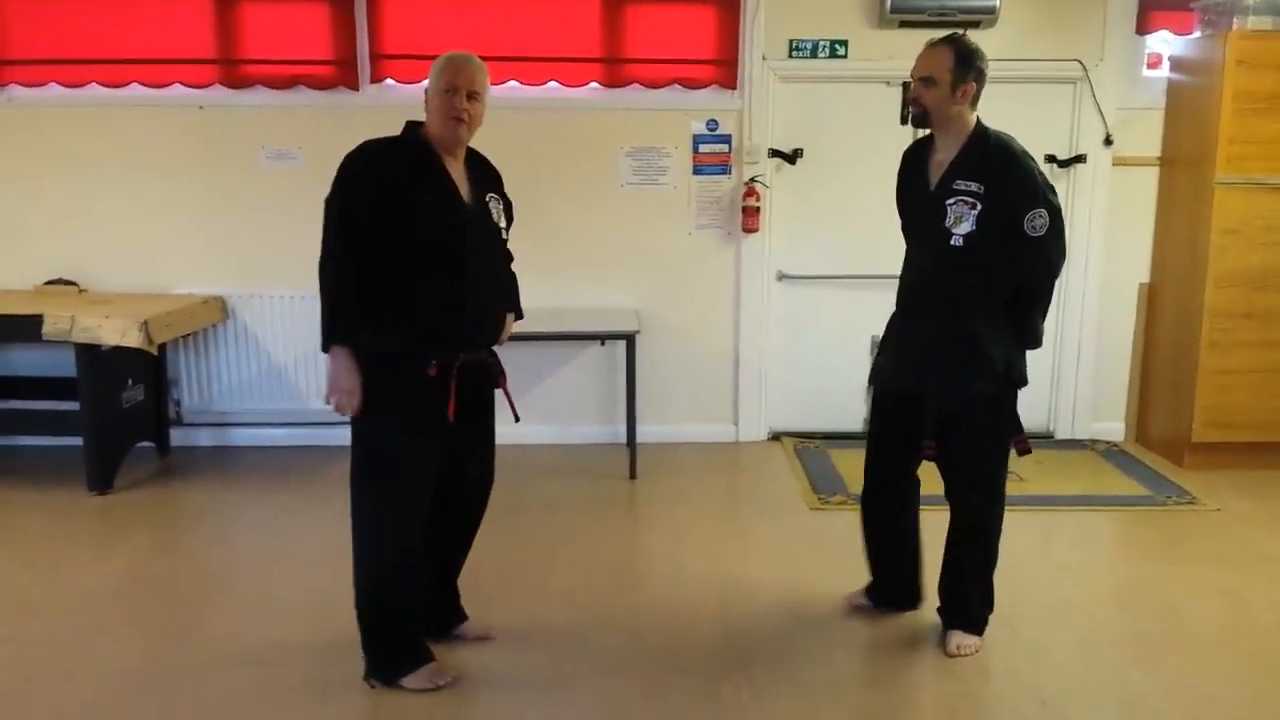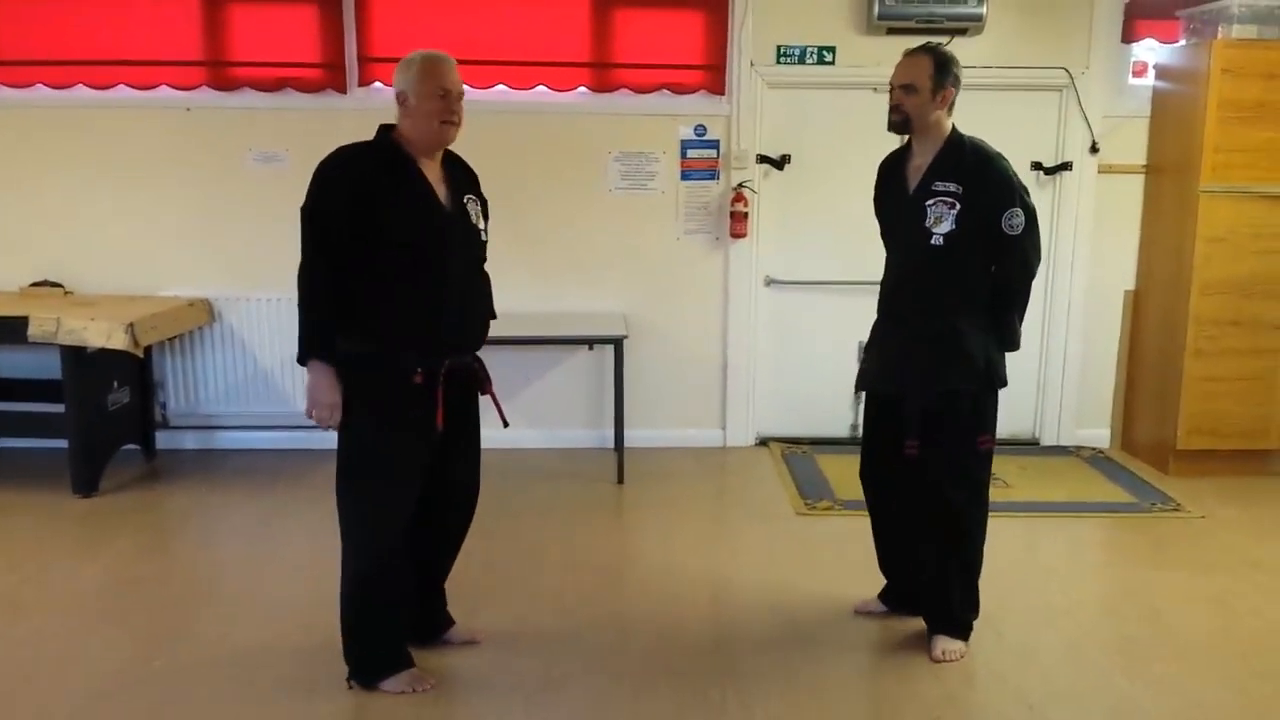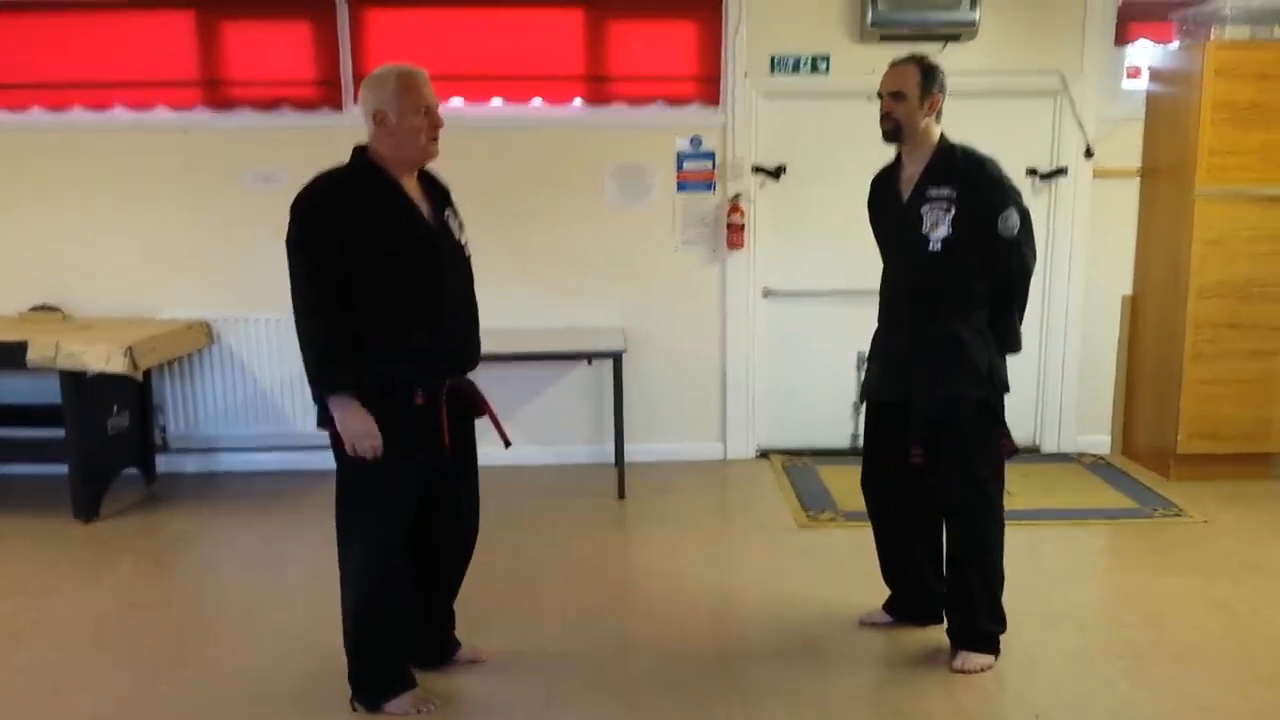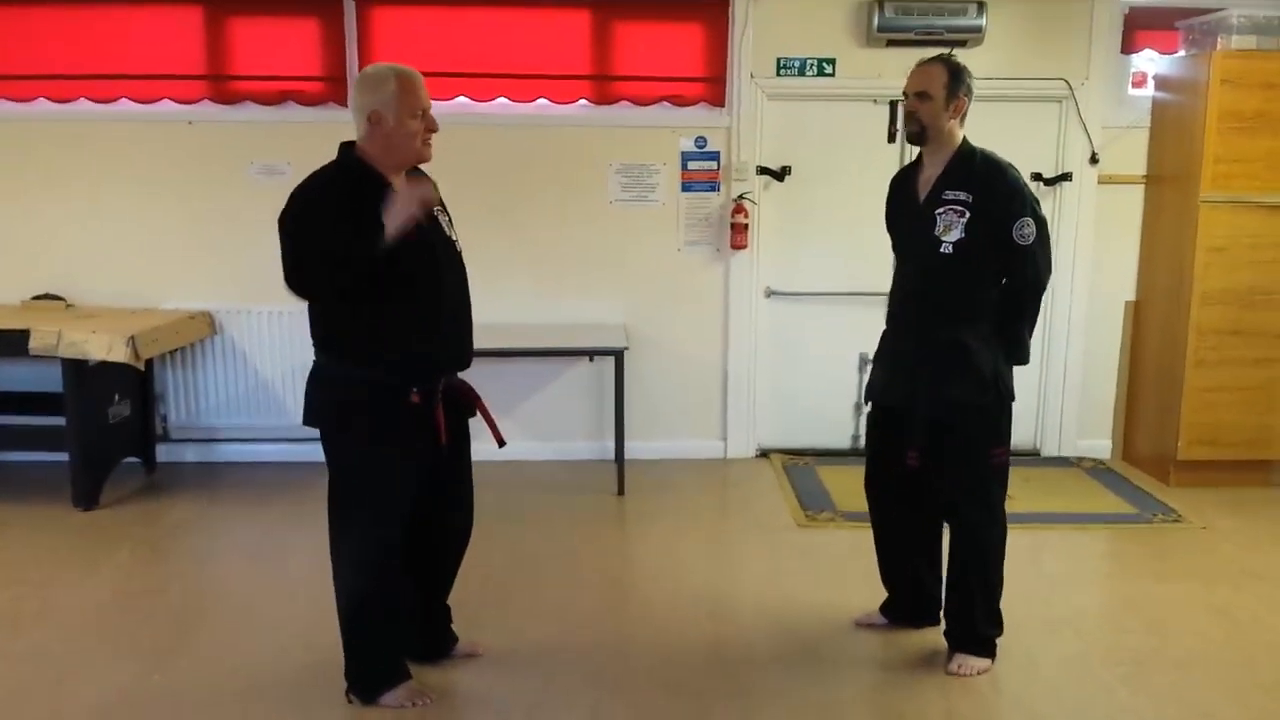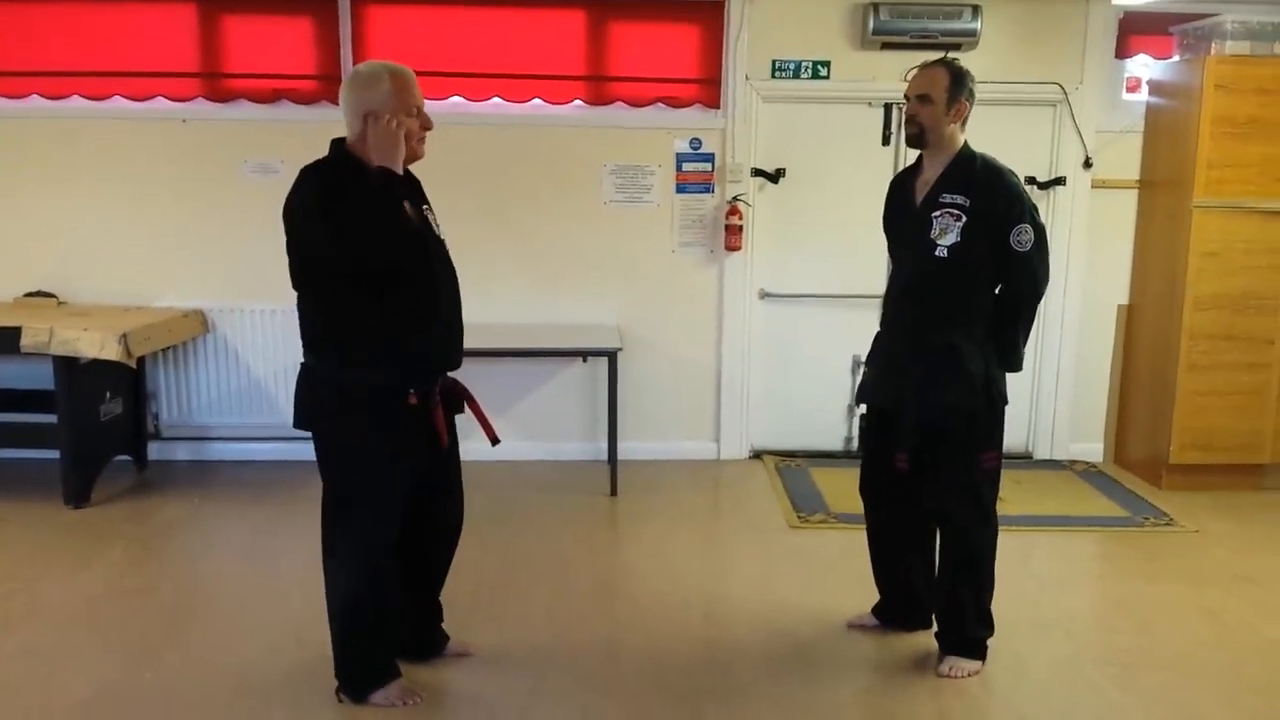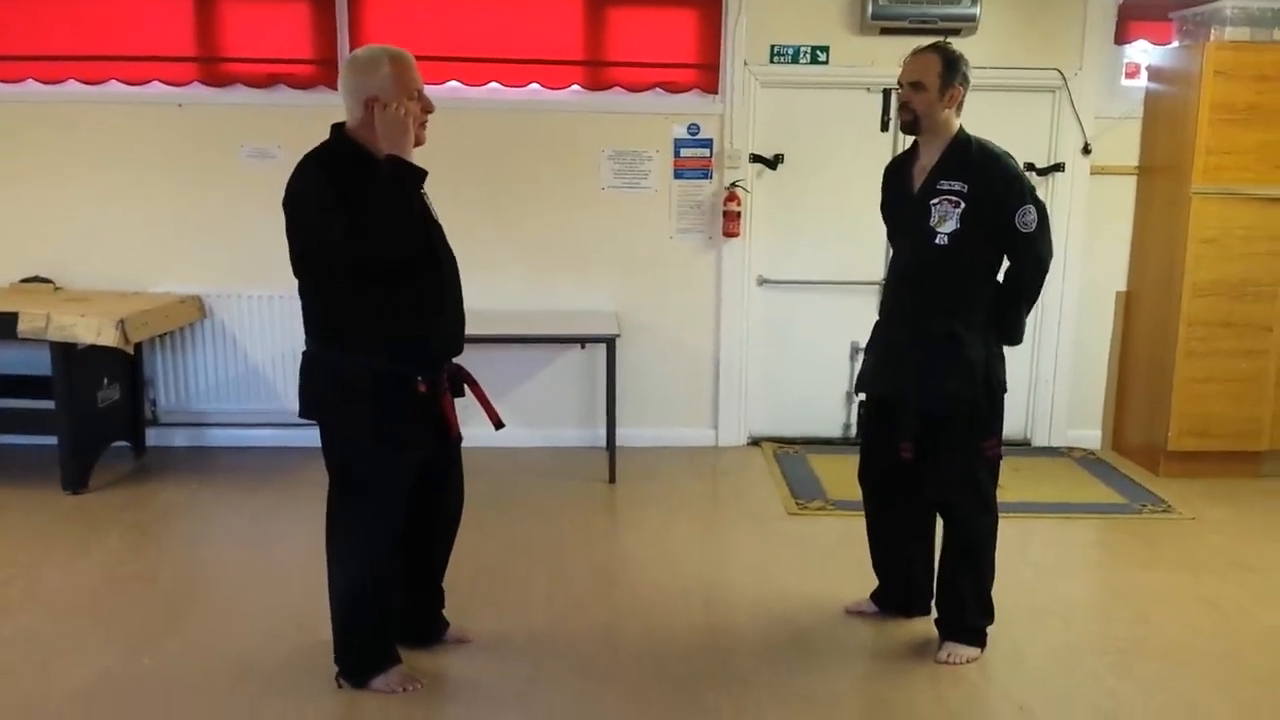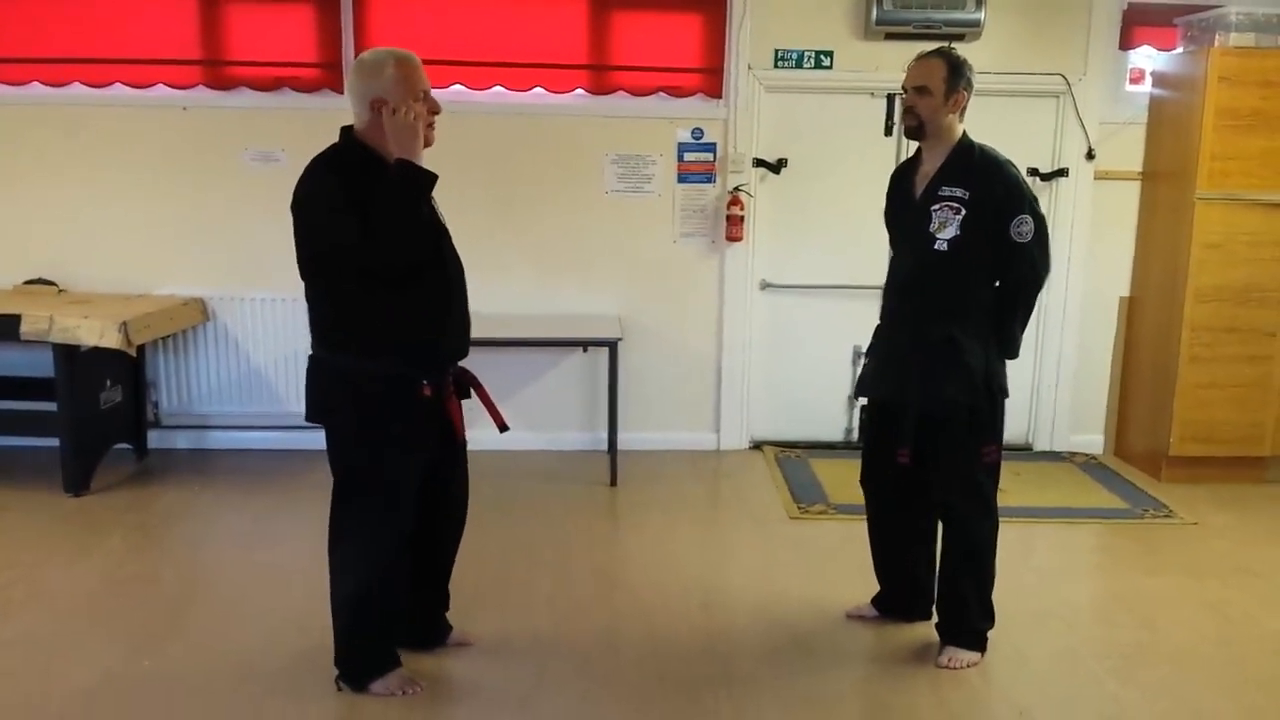
dt=0.4s
person 1, frame 1
left shoulder: (485, 176)
right shoulder: (376, 166)
right elbow: (341, 262)
left wrist: (507, 308)
right wrist: (342, 352)
left hip: (468, 370)
right hip: (397, 370)
left knee: (462, 497)
right knee: (393, 508)
left ankle: (437, 610)
right ankle: (394, 653)
person 1, frame 2
left shoulder: (462, 177)
right shoulder: (351, 172)
right elbow: (320, 274)
left wrist: (480, 318)
right wrist: (320, 365)
left hip: (452, 376)
right hip: (381, 378)
left knee: (448, 503)
right knee: (379, 516)
left ankle: (423, 616)
right ankle: (375, 656)
person 1, frame 3
left shoulder: (433, 192)
right shoulder: (333, 199)
right elbow: (316, 310)
left wrist: (456, 374)
right wrist: (341, 399)
left hip: (445, 398)
right hip: (381, 404)
left knee: (451, 527)
right knee: (380, 539)
left ankle: (431, 639)
person 1, frame 4
left shoulder: (418, 189)
right shoulder: (326, 194)
right elbow: (310, 279)
left wrist: (451, 374)
right wrist: (386, 226)
left hip: (435, 397)
right hip: (367, 402)
left knee: (445, 522)
right knee: (372, 535)
left ankle: (428, 633)
right ankle: (374, 672)
person 1, frame 5
left shoulder: (400, 186)
right shoulder: (322, 188)
right elbow: (365, 262)
right wrist: (385, 176)
left hip: (419, 394)
right hip: (358, 400)
left knee: (435, 519)
right knee: (365, 533)
left ankle: (418, 632)
right ankle: (364, 670)
person 1, frame 6
left shoulder: (381, 172)
right shoulder: (323, 176)
right elbow: (376, 253)
right wrist: (397, 165)
left hip: (418, 379)
right hip: (362, 387)
left knee: (435, 505)
right knee: (370, 518)
left ankle: (418, 618)
right ankle: (364, 656)
person 1, frame 7
left shoulder: (388, 174)
right shoulder: (332, 179)
right elbow: (386, 257)
right wrist: (408, 168)
left hip: (423, 382)
right hip: (369, 388)
left knee: (440, 507)
right knee: (373, 520)
left ankle: (420, 620)
right ankle: (365, 659)
person 2, frame 1
left shoulder: (1009, 166)
right shoulder: (913, 160)
left elbow: (1043, 258)
left wrist: (1009, 338)
right wrist: (921, 317)
left hip: (978, 356)
right hip: (908, 341)
left knee: (973, 490)
right knee: (885, 472)
left ankle: (965, 614)
right ankle: (893, 586)
person 2, frame 2
left shoulder: (984, 170)
right shoulder: (891, 170)
left elbow: (1020, 260)
left wrist: (990, 337)
right wrist: (902, 323)
left hip: (960, 358)
right hip: (895, 349)
left knee: (955, 490)
right knee: (886, 477)
left ankle: (951, 617)
right ankle: (906, 590)
person 2, frame 3
left shoulder: (977, 175)
right shoulder: (883, 184)
left elbow: (1016, 263)
left wrist: (990, 341)
right wrist: (903, 333)
left hip: (962, 366)
right hip: (897, 358)
left knee: (968, 498)
right knee: (890, 487)
left ankle: (977, 632)
right ankle: (914, 600)
person 2, frame 4
left shoulder: (996, 180)
right shoulder: (903, 183)
left elbow: (1031, 273)
left wrist: (999, 350)
right wrist: (908, 338)
left hip: (970, 372)
right hip: (903, 363)
left knee: (971, 505)
right knee: (893, 490)
left ankle: (975, 635)
right ankle: (911, 603)
person 2, frame 5
left shoulder: (995, 186)
right shoulder: (902, 185)
left elbow: (1027, 279)
left wrist: (994, 357)
right wrist: (900, 341)
left hip: (963, 377)
right hip: (897, 365)
left knee: (962, 509)
right knee: (888, 494)
left ankle: (965, 637)
right ankle: (903, 605)
person 2, frame 6
left shoulder: (991, 170)
right shoulder: (897, 172)
left elbow: (1032, 257)
left wrist: (992, 333)
right wrist: (902, 327)
left hip: (962, 363)
right hip: (896, 353)
left knee: (963, 496)
right knee: (886, 481)
left ankle: (965, 623)
right ankle: (901, 592)
person 2, frame 7
left shoulder: (994, 177)
right shoulder: (903, 177)
left elbow: (1028, 269)
left wrist: (990, 344)
right wrist: (900, 333)
left hip: (963, 369)
right hip: (897, 358)
left knee: (963, 500)
right knee: (889, 487)
left ankle: (965, 628)
right ankle: (903, 596)
